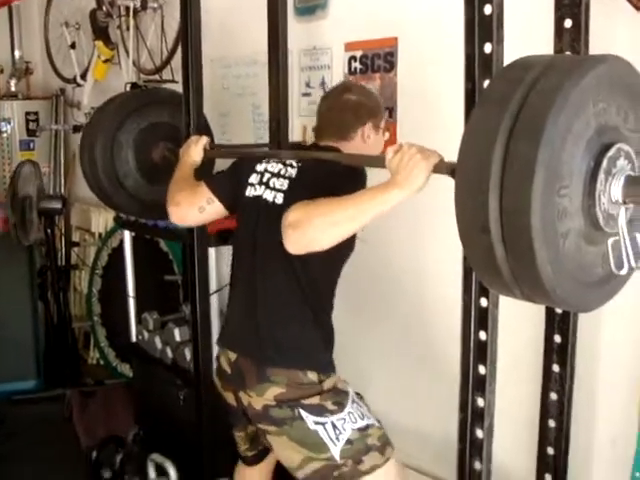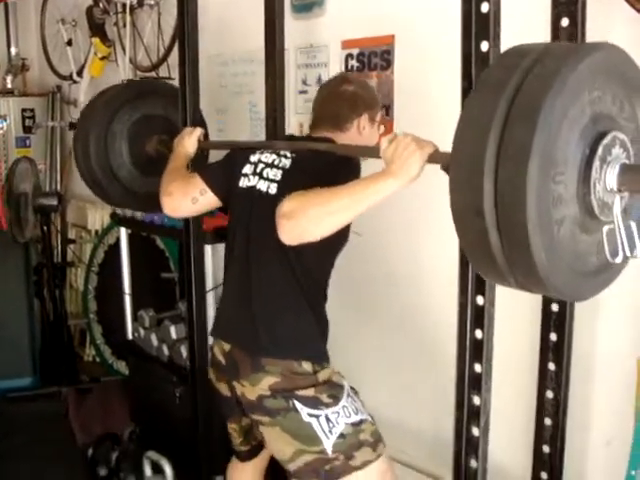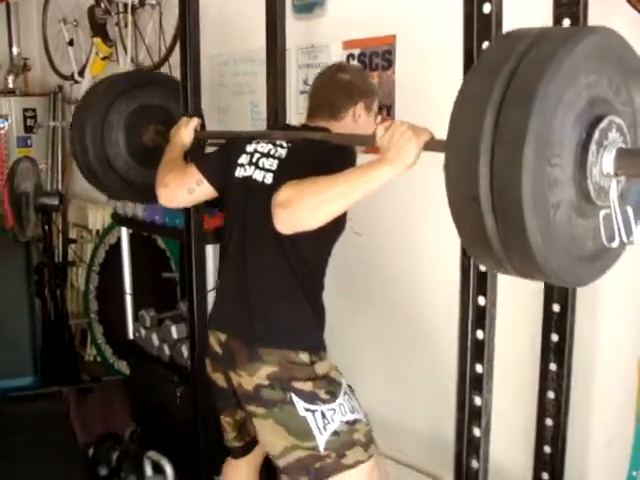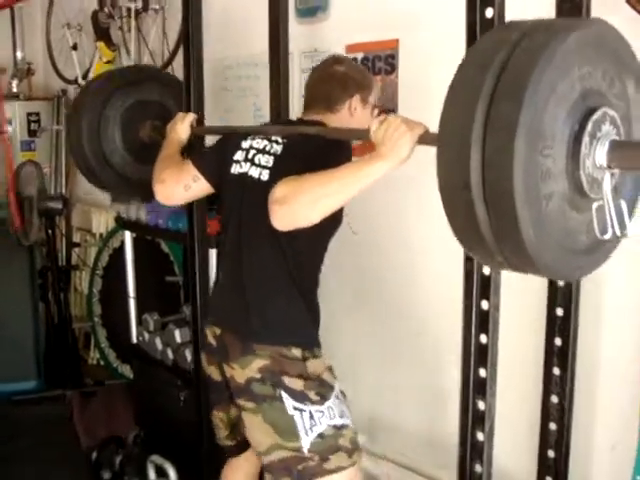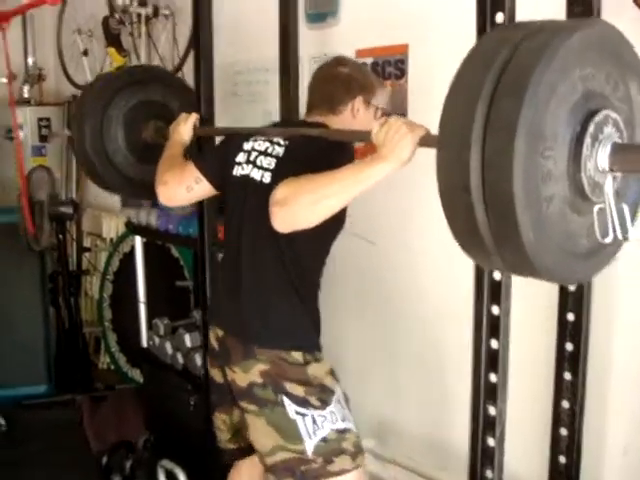
dt=0.1s
person 1, frame 1
left shoulder: (262, 164)
right shoulder: (341, 174)
left elbow: (183, 208)
right elbow: (300, 231)
left wrist: (188, 161)
right wrist: (399, 186)
left hip: (233, 360)
right hip: (288, 374)
person 1, frame 2
left shoulder: (254, 156)
right shoulder: (335, 165)
left elbow: (175, 199)
right elbow: (294, 221)
left wrist: (182, 152)
right wrist: (392, 176)
left hip: (228, 351)
right hip: (282, 366)
person 1, frame 3
left shoulder: (250, 145)
right shoulder: (331, 154)
left elbow: (171, 190)
right elbow: (290, 212)
left wrist: (178, 142)
right wrist: (389, 163)
left hip: (226, 341)
right hip: (280, 355)
person 1, frame 4
left shoulder: (246, 140)
right shoulder: (328, 148)
left elbow: (168, 187)
right elbow: (287, 208)
left wrist: (175, 137)
right wrist: (384, 158)
left hip: (222, 336)
right hip: (274, 351)
person 1, frame 5
left shoulder: (250, 142)
right shoulder: (330, 150)
left elbow: (171, 189)
right elbow: (287, 208)
left wrist: (178, 139)
right wrist: (384, 160)
left hip: (226, 339)
right hip: (277, 354)
